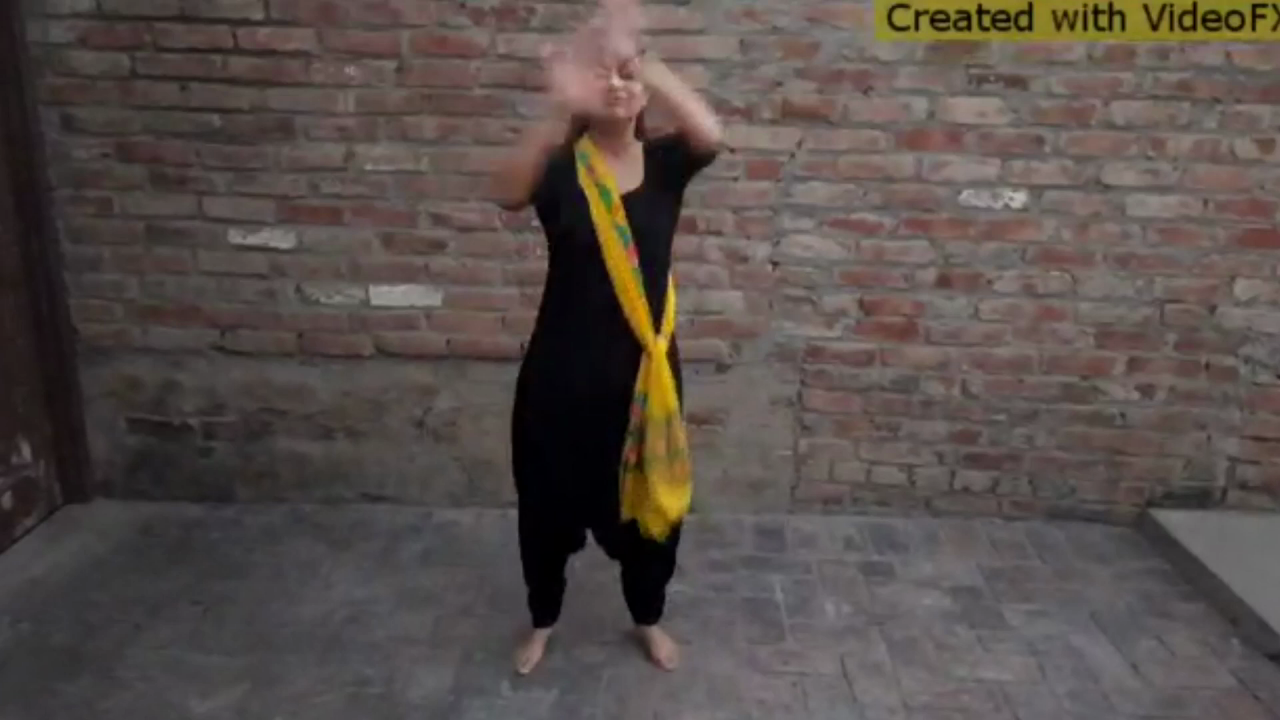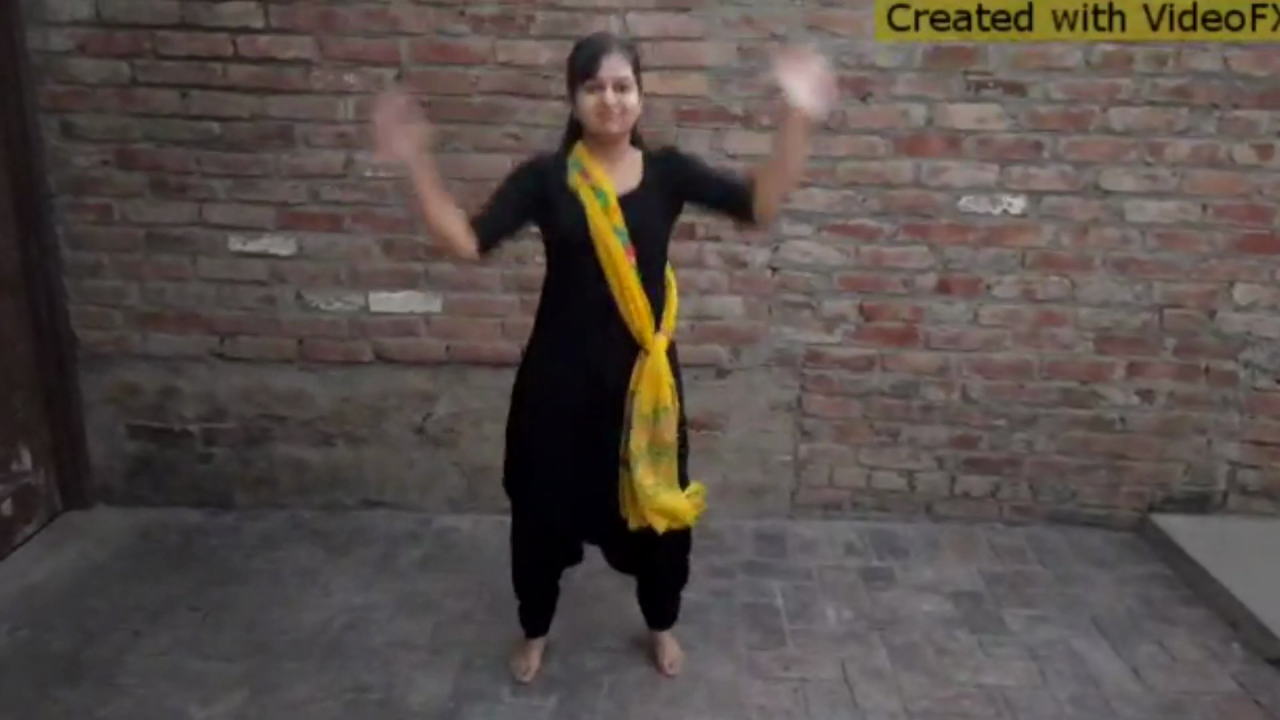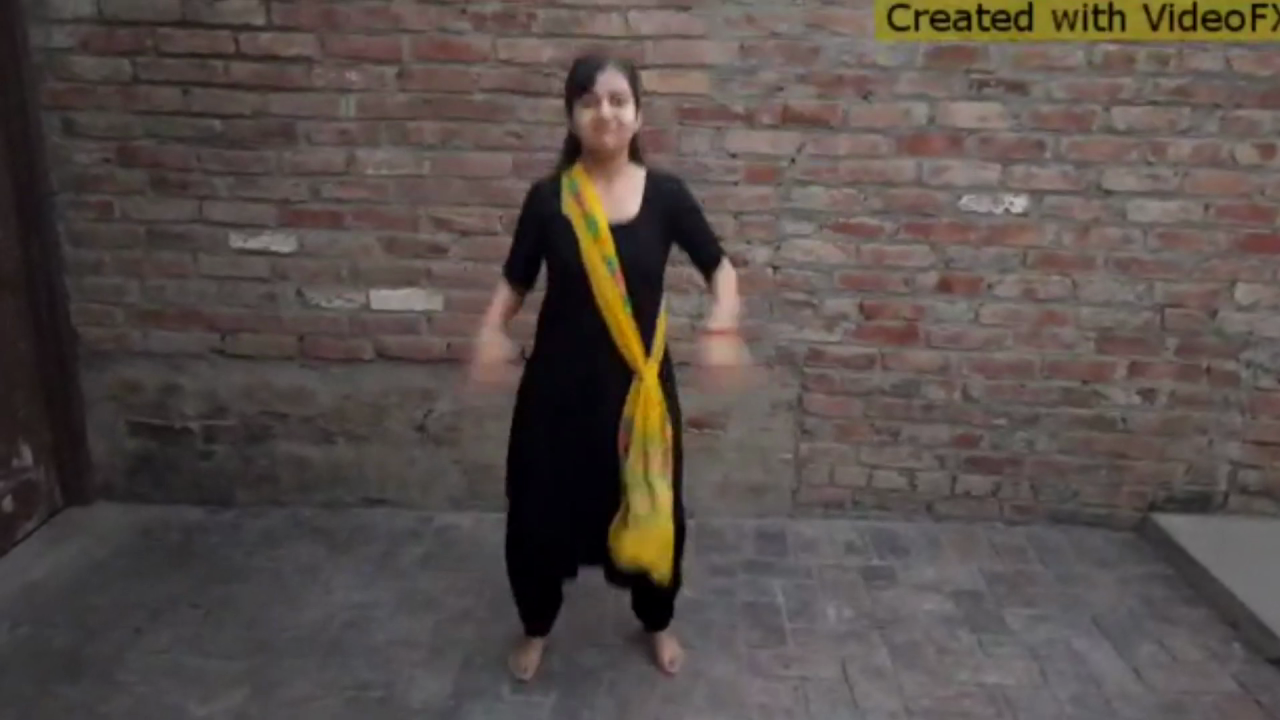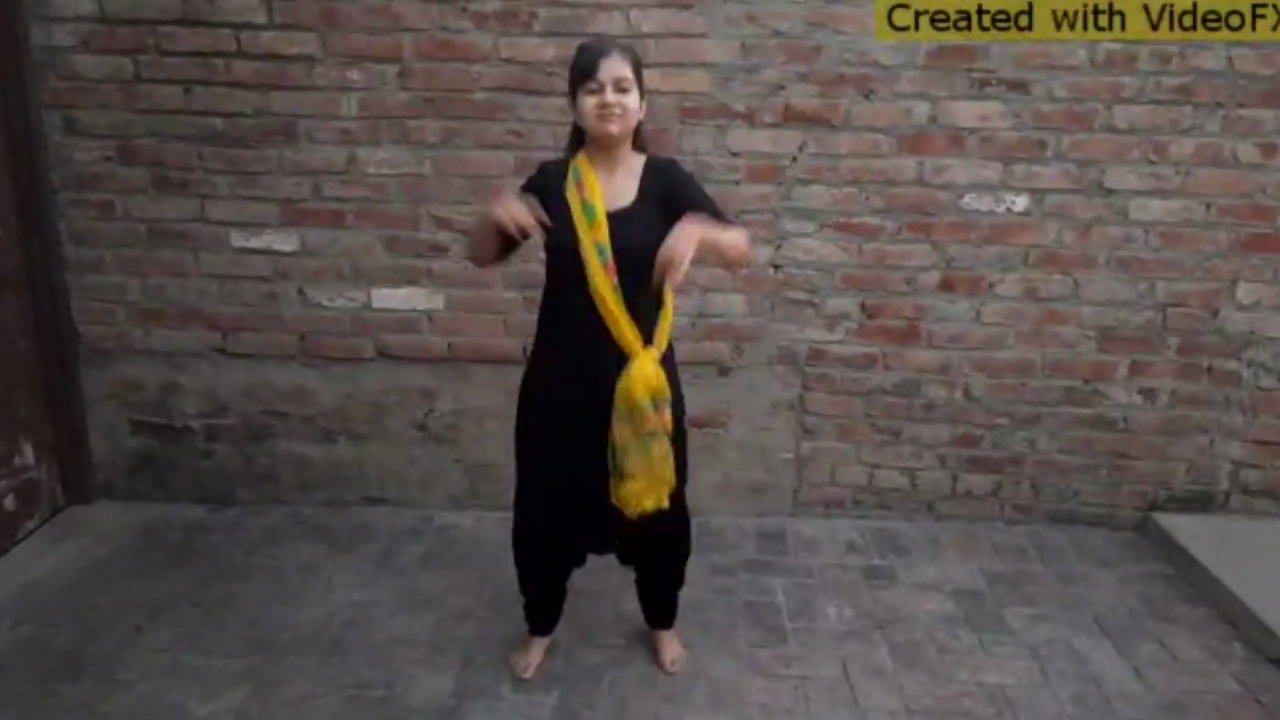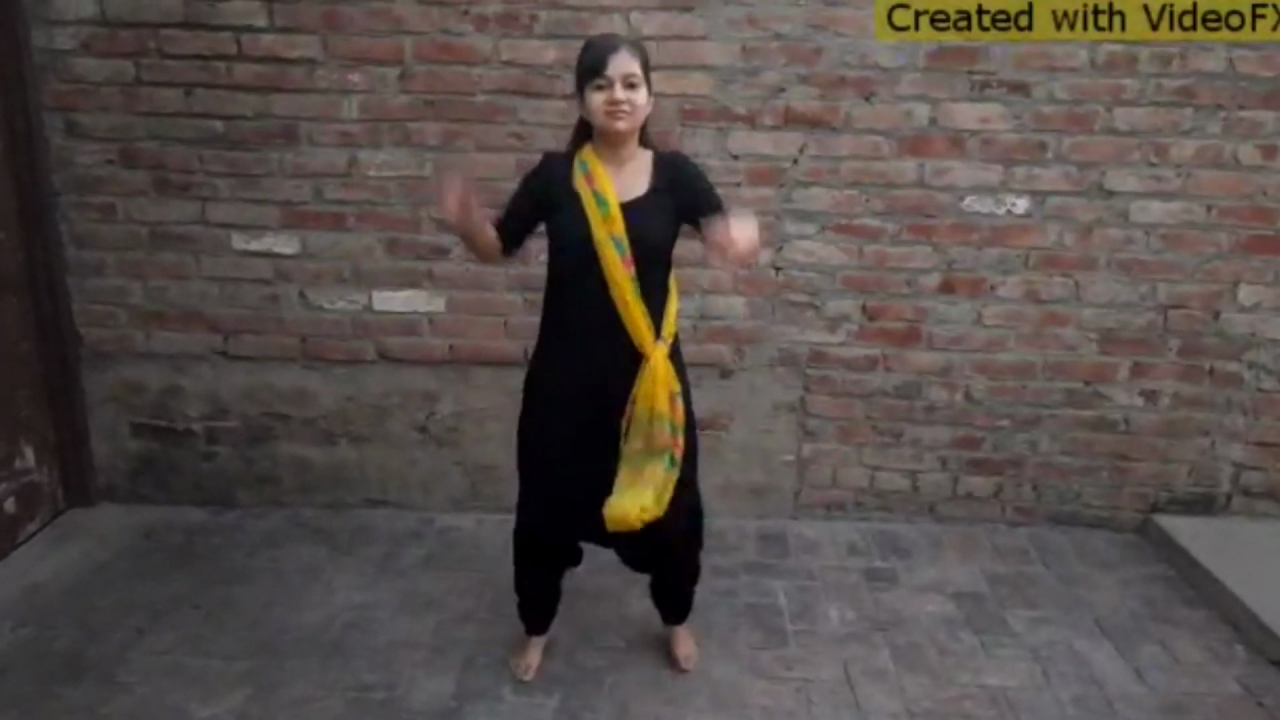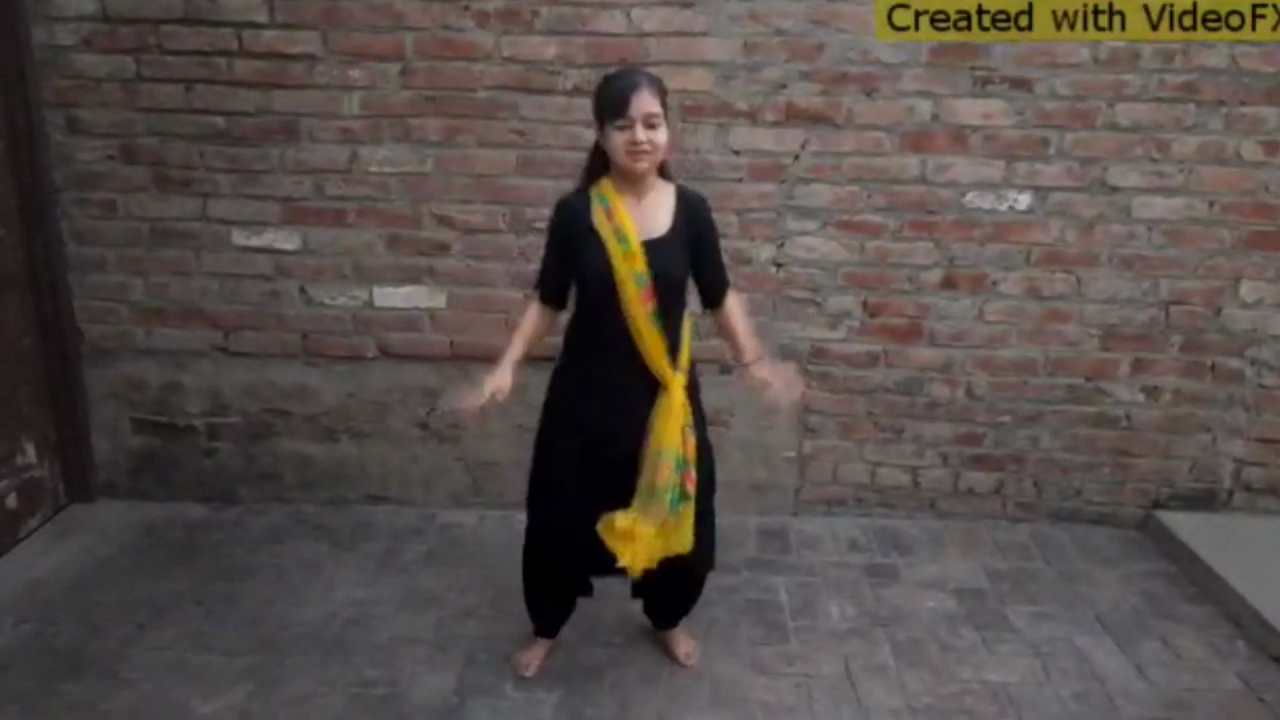
dt=0.2s
person 1, frame 1
left shoulder: (667, 161)
right shoulder: (555, 165)
left elbow: (711, 135)
right elbow: (508, 191)
left wrist: (648, 64)
right wrist: (563, 108)
left hip: (642, 366)
right hip: (563, 365)
left knee: (648, 497)
right knee: (549, 498)
left ankle: (648, 619)
right ankle: (542, 621)
person 1, frame 2
left shoulder: (667, 169)
right shoulder: (544, 176)
left elbow: (760, 205)
right elbow: (467, 242)
left wrist: (795, 121)
right wrist: (418, 164)
left hip: (642, 369)
right hip: (560, 369)
left knee: (657, 505)
right knee: (543, 507)
left ankle: (661, 625)
right ankle: (535, 629)
person 1, frame 3
left shoulder: (665, 193)
right shoulder: (547, 196)
left elbow: (719, 267)
right elbow: (515, 282)
left wrist: (721, 327)
right wrist: (489, 332)
left hip: (640, 389)
right hip: (559, 387)
left knee: (652, 518)
right knee: (541, 517)
left ankle: (658, 624)
right ankle: (536, 628)
person 1, frame 4
left shoulder: (666, 179)
right shoulder: (550, 182)
left elbow: (741, 249)
right elbow: (485, 255)
left wrist: (698, 234)
right wrist: (497, 218)
left hip: (642, 376)
right hip: (560, 377)
left knee: (655, 505)
right knee: (546, 509)
left ankle: (662, 622)
right ankle: (540, 628)
person 1, frame 5
left shoulder: (674, 171)
right shoulder: (554, 175)
left elbow: (728, 235)
right elbow: (496, 247)
left wrist: (743, 233)
right wrist: (464, 216)
left hip: (650, 371)
right hip: (567, 371)
left knee: (671, 506)
right knee: (547, 505)
left ankle: (676, 620)
right ankle: (537, 628)
person 1, frame 6
left shoulder: (691, 210)
right shoulder: (575, 211)
left elbow: (719, 294)
right elbow: (547, 300)
left wrist: (754, 359)
right wrist: (506, 367)
left hip: (665, 402)
right hip: (584, 400)
left knee: (685, 534)
right knee: (559, 527)
left ankle: (671, 618)
right ankle: (545, 628)
